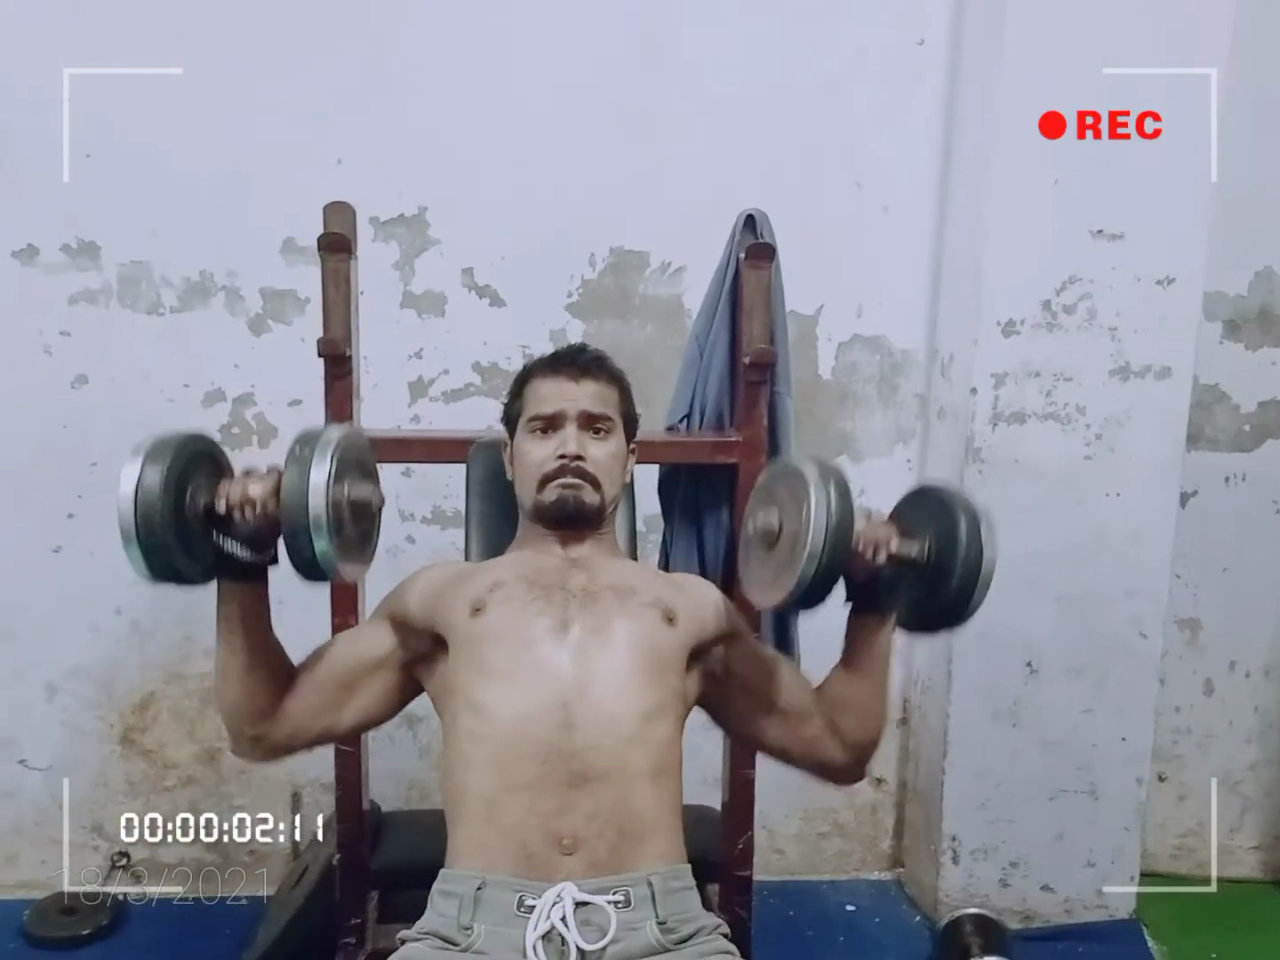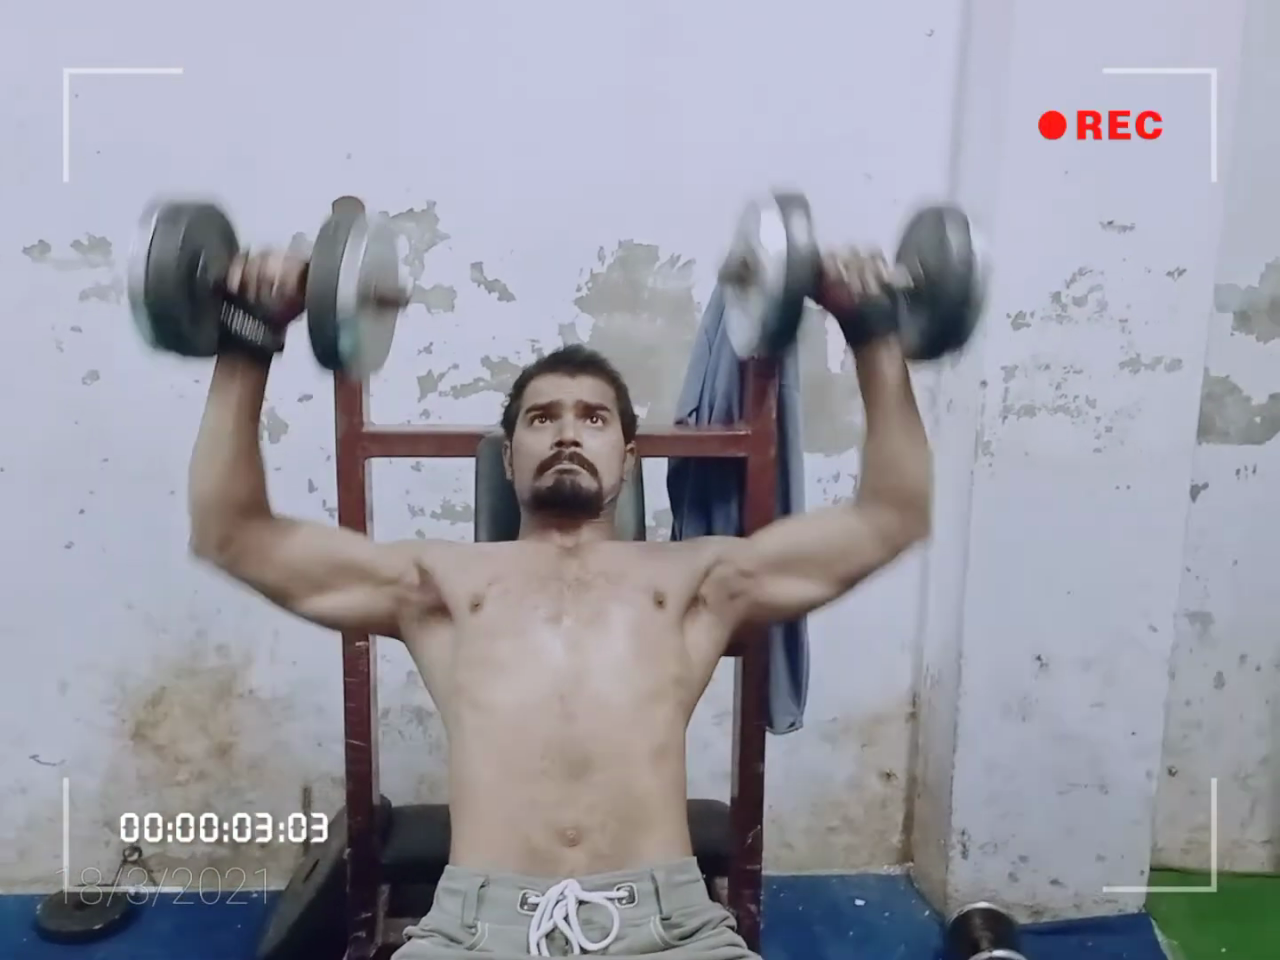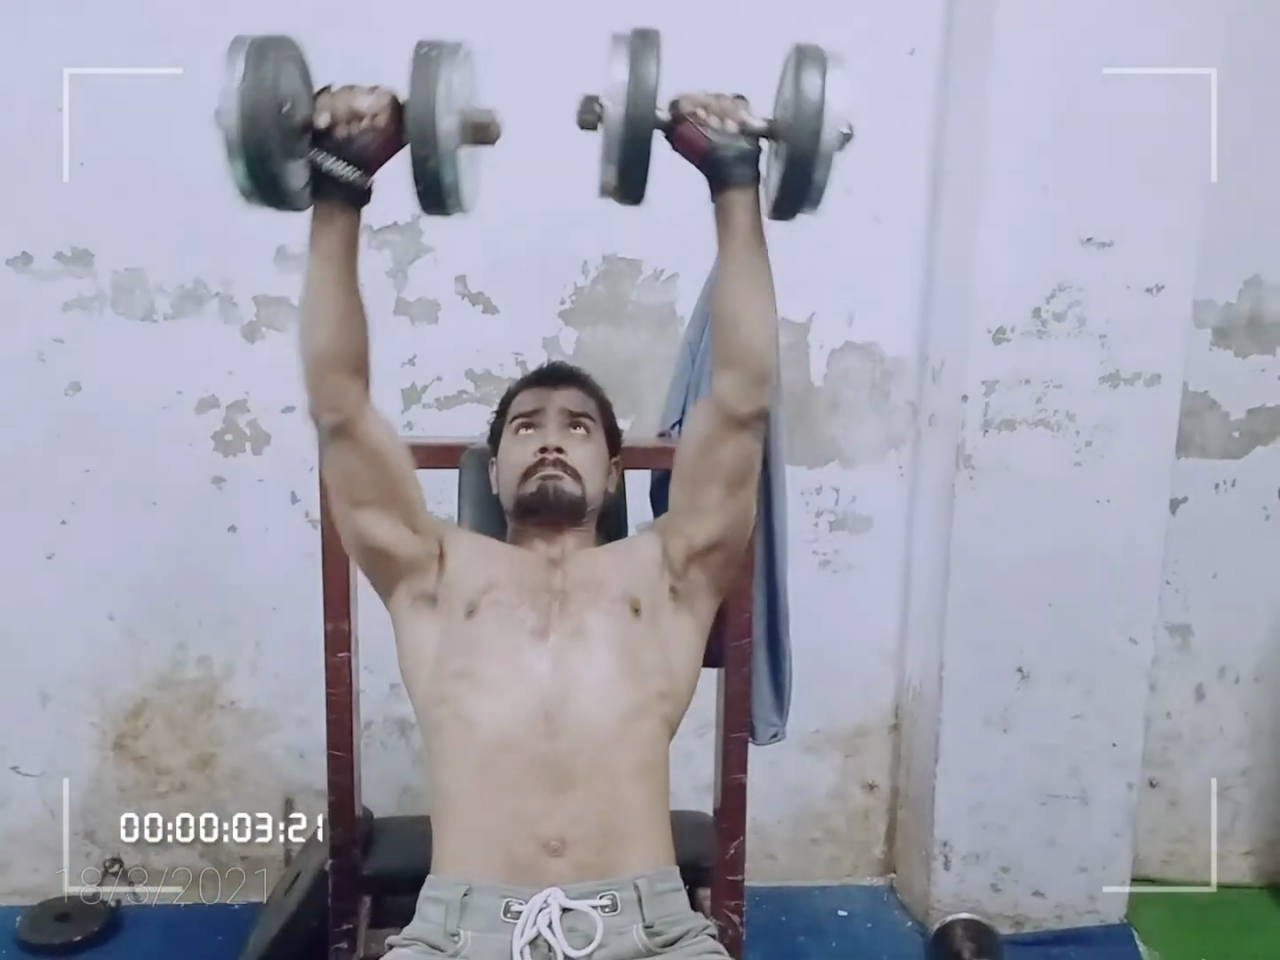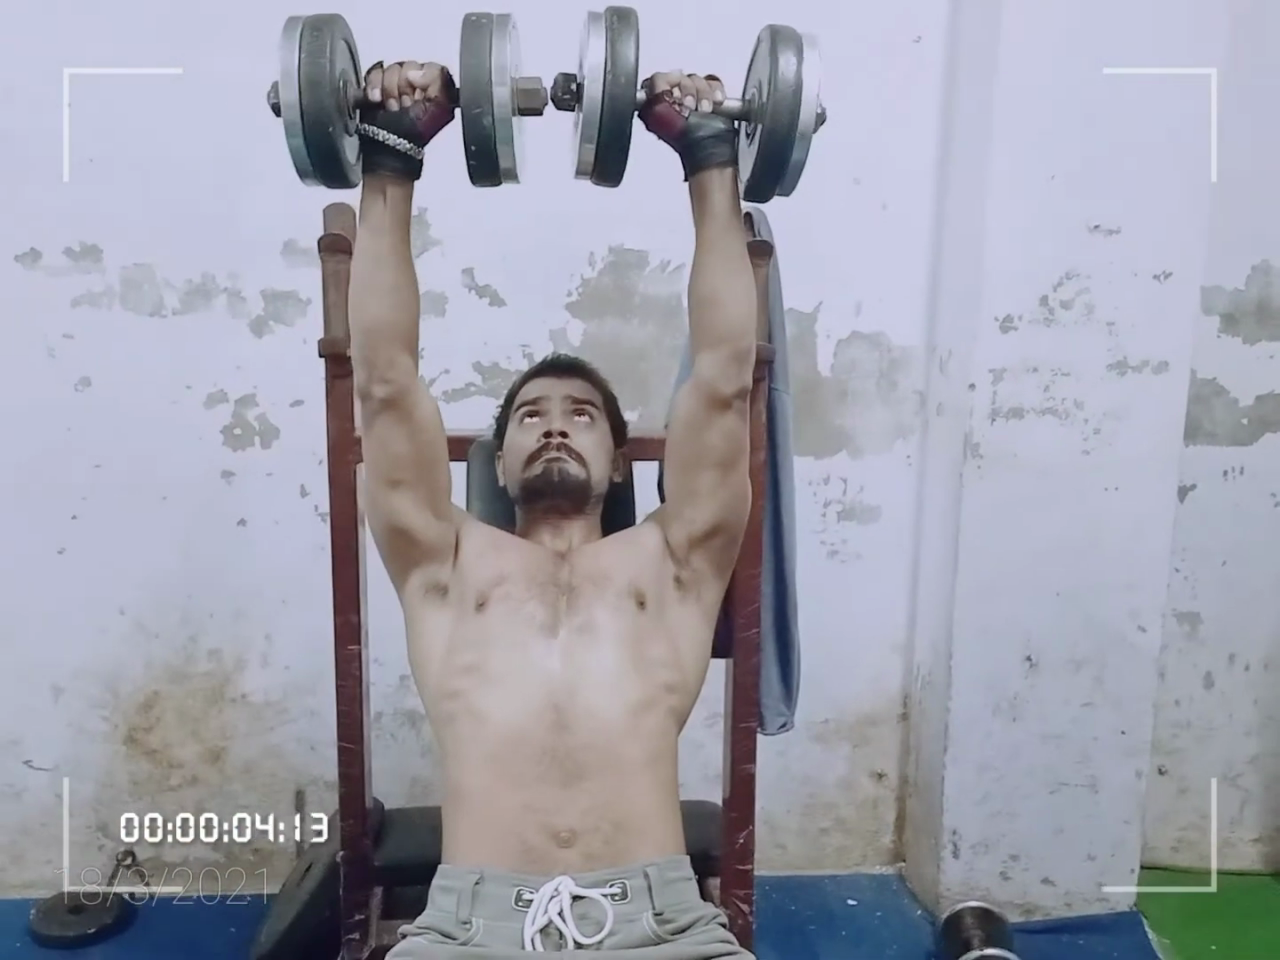
dt=0.7s
person 1, frame 1
left shoulder: (690, 606)
right shoulder: (441, 596)
left elbow: (840, 747)
right elbow: (262, 729)
left wrist: (872, 600)
right wrist: (245, 561)
person 1, frame 2
left shoulder: (691, 580)
right shoulder: (442, 581)
left elbow: (891, 515)
right elbow: (231, 531)
left wrist: (873, 333)
right wrist: (249, 338)
person 1, frame 3
left shoulder: (664, 574)
right shoulder: (437, 574)
left elbow: (740, 399)
right elbow: (339, 402)
left wrist: (735, 185)
right wrist: (338, 187)
person 1, frame 4
left shoulder: (670, 564)
right shoulder: (448, 565)
left elbow: (723, 379)
right elbow: (385, 381)
left wrist: (711, 163)
right wrist: (389, 162)
